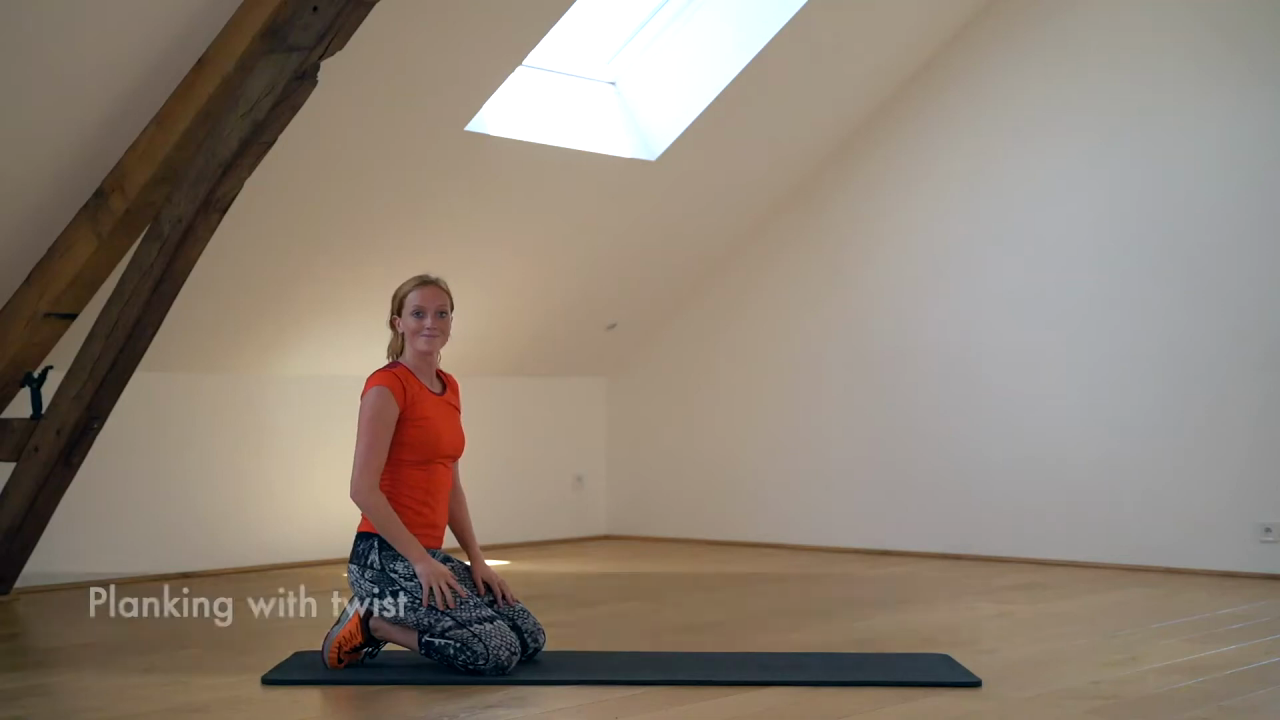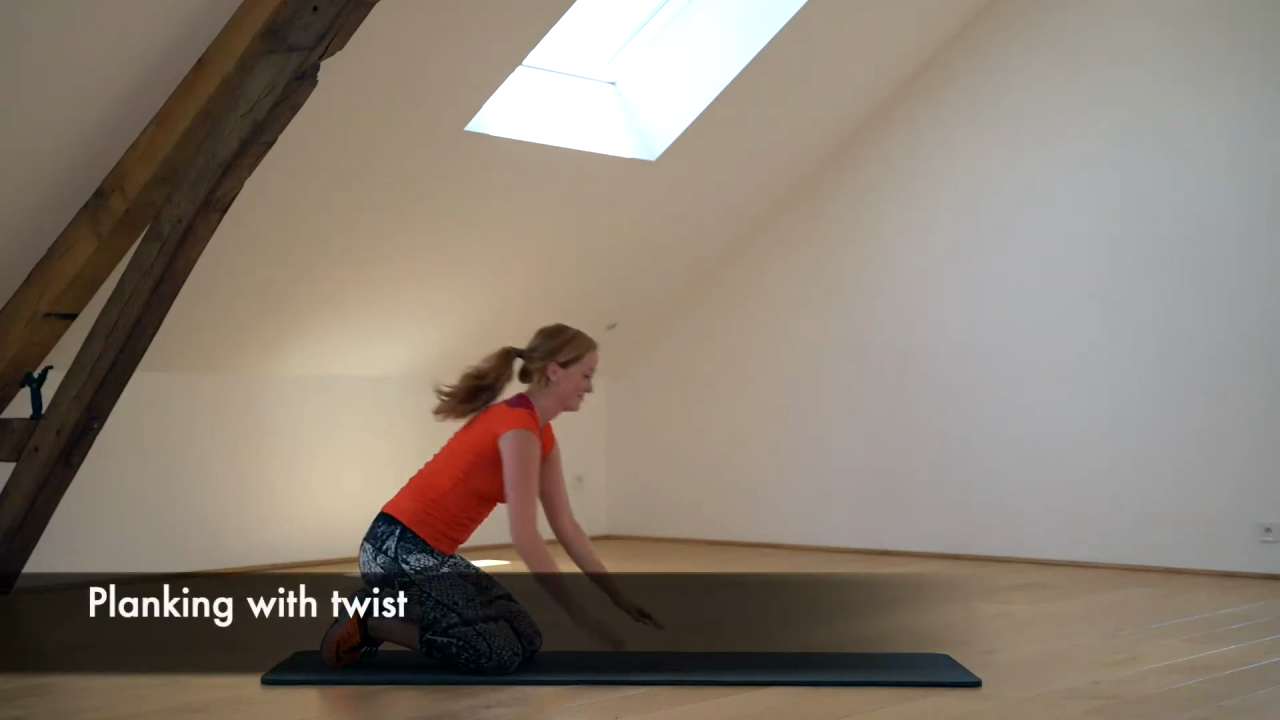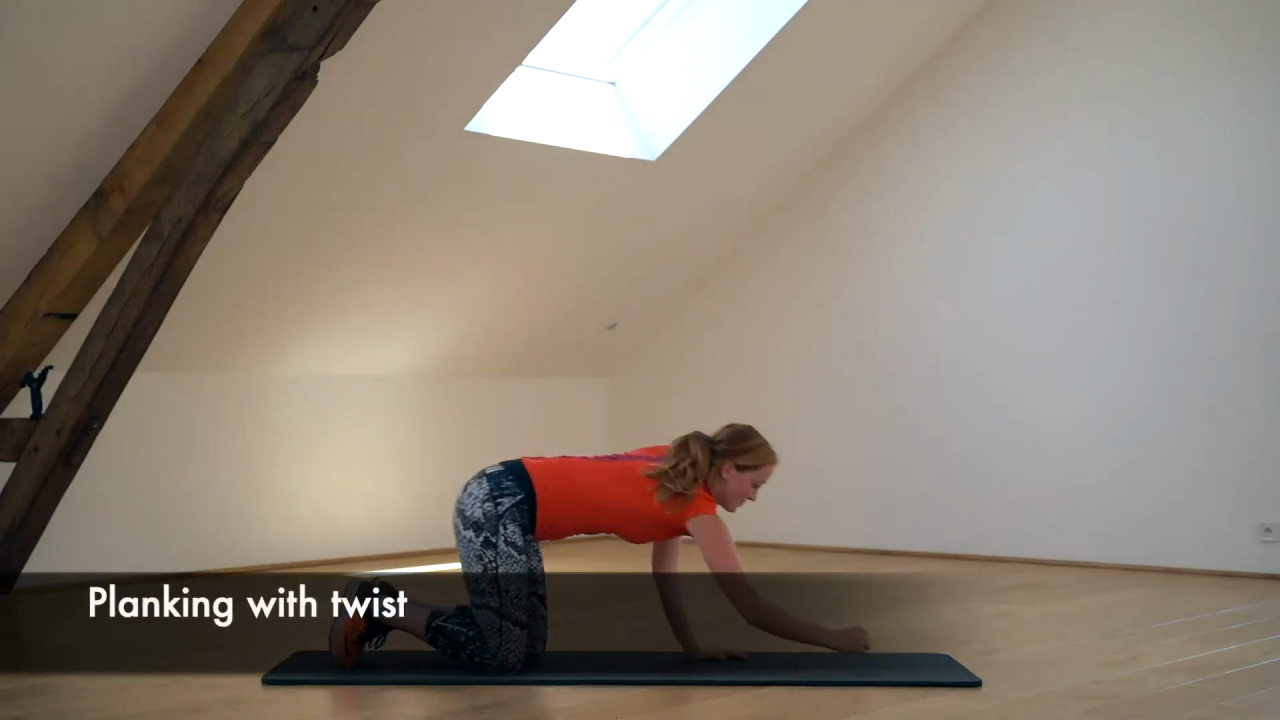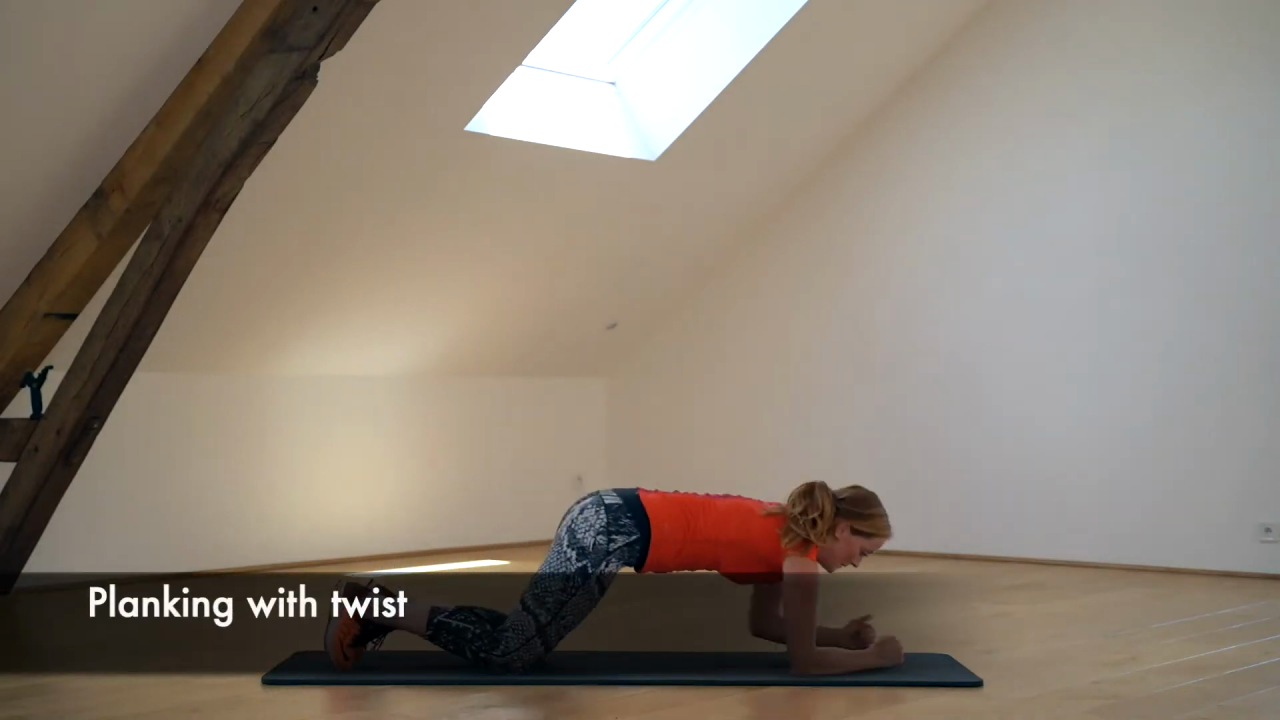
dt=0.5s
person 1, frame 1
left shoulder: (449, 388)
right shoulder: (386, 386)
right elbow: (363, 489)
left wrist: (478, 561)
right wrist: (422, 563)
left hip: (425, 555)
right hip: (388, 559)
left knee: (530, 638)
right knee: (498, 652)
left ankle: (386, 616)
right ankle: (373, 625)
person 1, frame 2
left shoulder: (541, 434)
right shoulder: (520, 427)
left elbow: (566, 525)
right elbow: (524, 534)
left wrist: (617, 596)
right wrist: (577, 611)
left hip: (431, 553)
right hip: (396, 549)
left knee: (526, 639)
right knee: (501, 653)
right ankle: (370, 621)
person 1, frame 3
left shoulder: (673, 467)
right shoulder: (697, 507)
left elbow: (663, 568)
right elbow: (752, 607)
left wrist: (689, 644)
right wrist: (836, 639)
left hip: (496, 494)
right hip: (498, 505)
left knee: (526, 644)
right knee: (502, 653)
left ankle: (384, 605)
right ankle: (382, 612)
person 1, frame 4
left shoulder: (781, 529)
right shoulder: (802, 552)
left elbow: (762, 622)
right elbow: (806, 660)
left wrist: (839, 633)
right wrist: (875, 655)
left hip: (606, 512)
right hip: (612, 534)
left knee: (523, 636)
right knee: (511, 651)
left ankle: (381, 607)
right ankle: (381, 606)
